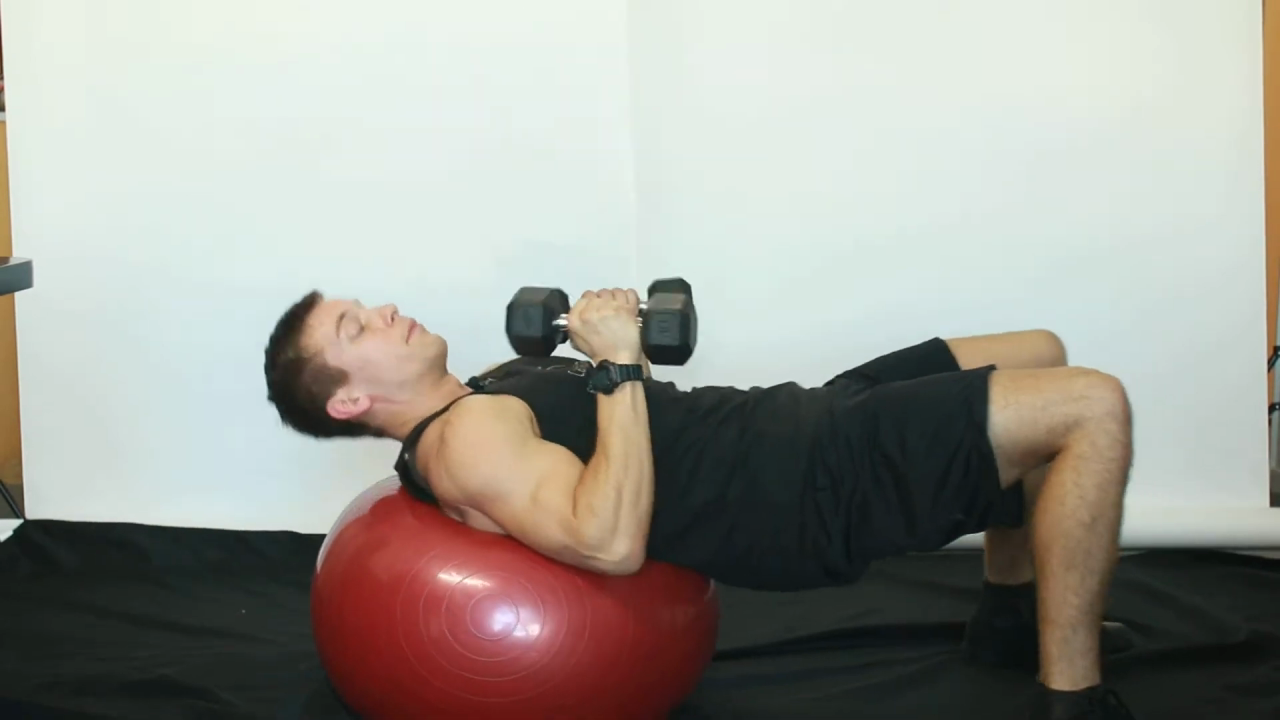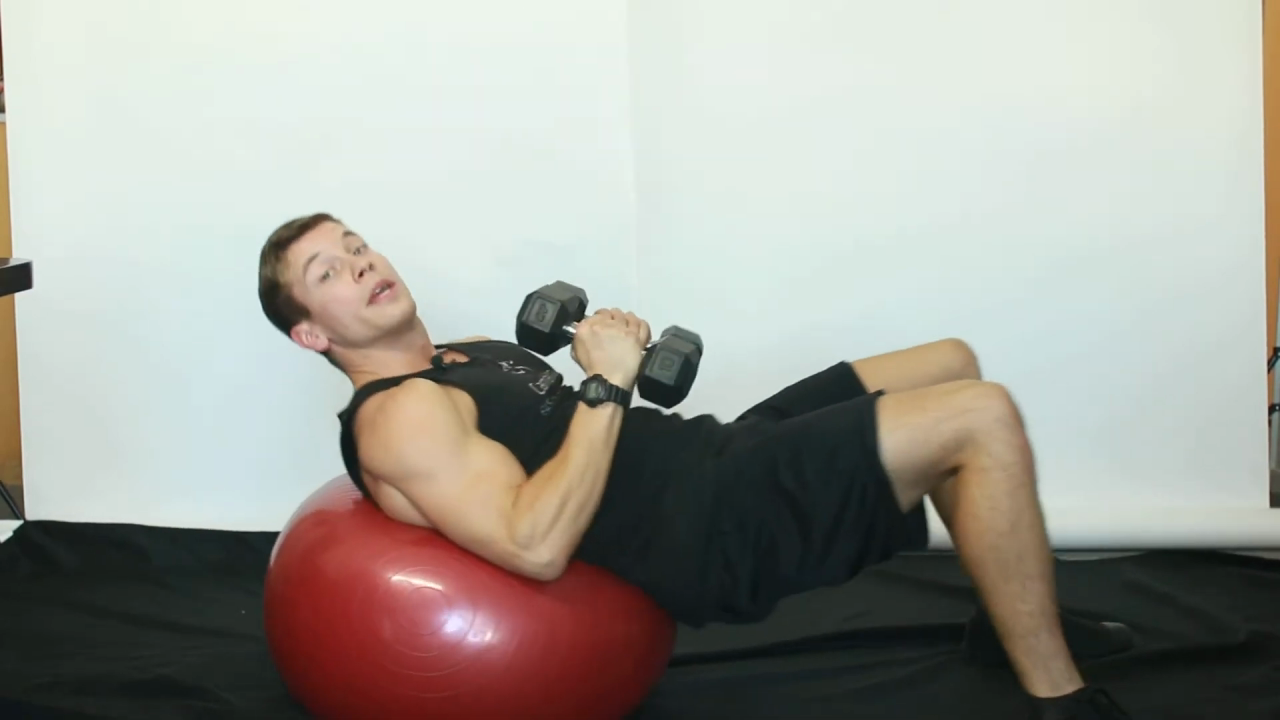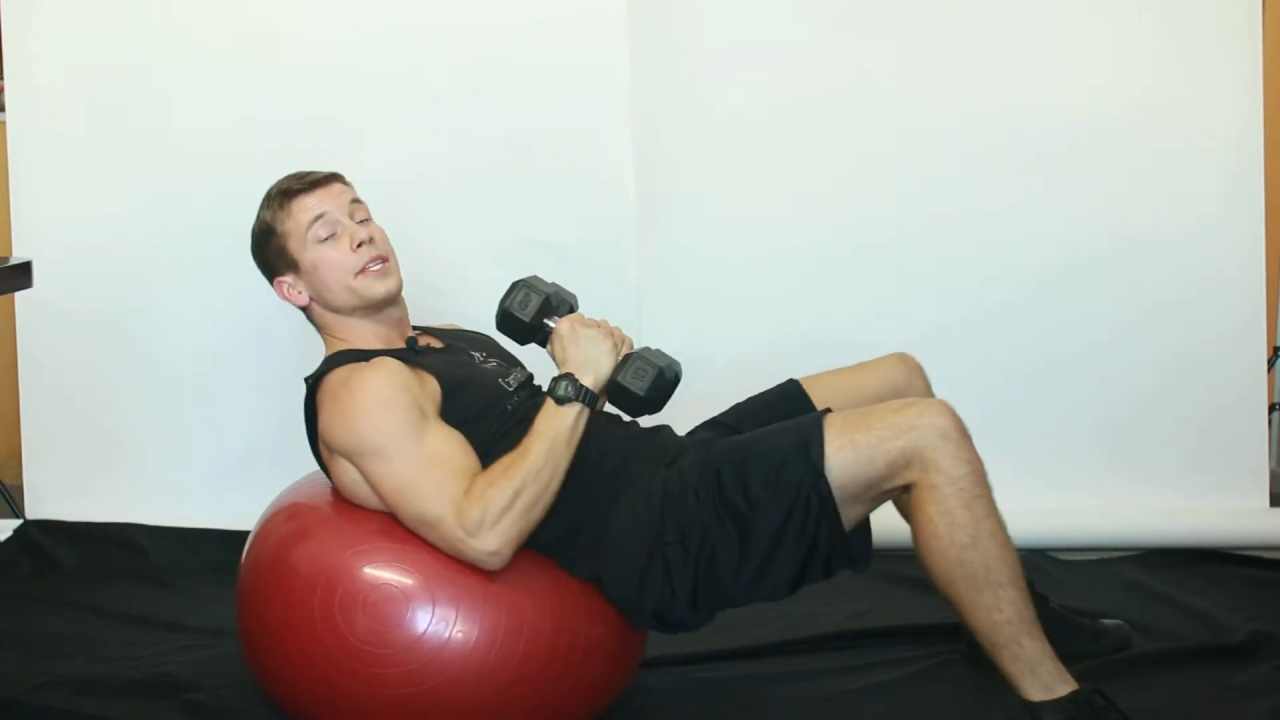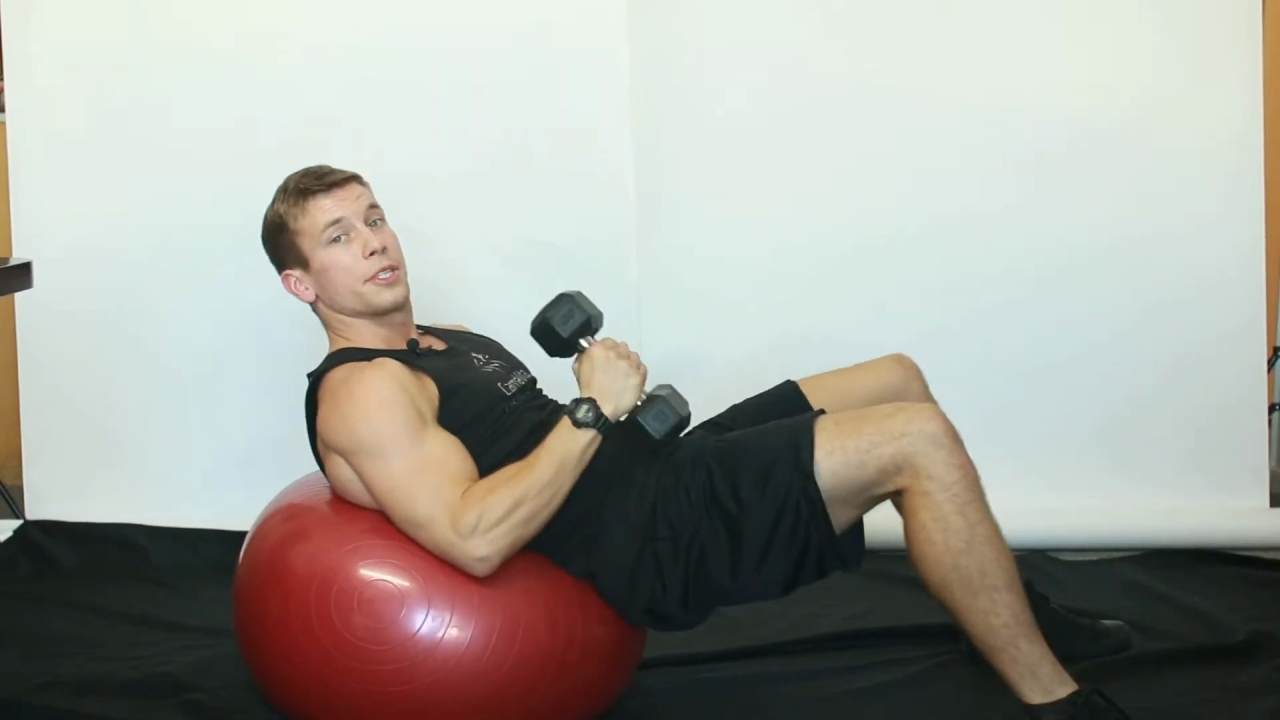
dt=0.3s
person 1, frame 1
left shoulder: (479, 402)
right shoulder: (460, 443)
right elbow: (614, 541)
left wrist: (612, 349)
right wrist: (618, 364)
left hip: (791, 428)
right hip: (802, 492)
left knee: (1036, 356)
right knee: (1091, 407)
left ankle: (1011, 613)
person 1, frame 2
left shoulder: (460, 358)
right shoulder: (397, 419)
right elbow: (537, 544)
left wrist: (613, 367)
right wrist: (605, 388)
left hip: (711, 462)
right hip: (715, 533)
left knee: (948, 364)
right knee: (982, 416)
left ankle: (1015, 617)
person 1, frame 3
left shoulder: (431, 347)
right shoulder: (361, 394)
right elbow: (485, 534)
left wrist: (592, 372)
right wrist: (575, 385)
left hip: (671, 468)
right hip: (665, 538)
left knee: (898, 378)
right knee: (927, 434)
left ankle: (1013, 611)
person 1, frame 4
left shoulder: (437, 346)
right shoulder: (362, 392)
right elbow: (476, 539)
left wrist: (609, 391)
right wrist: (594, 410)
left hip: (665, 476)
right hip: (655, 534)
left knee: (897, 380)
right knee: (921, 443)
left ankle: (1008, 609)
